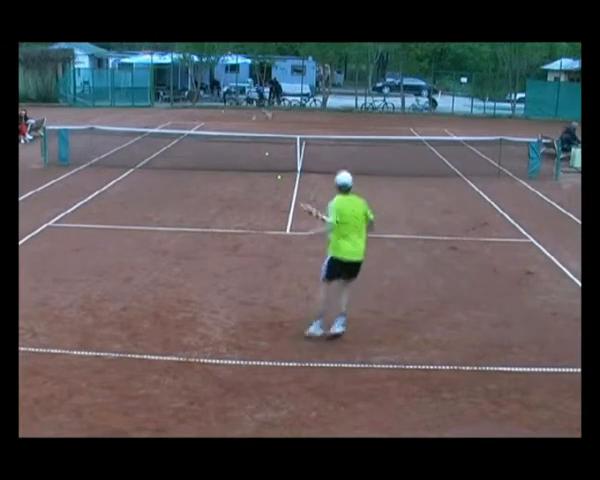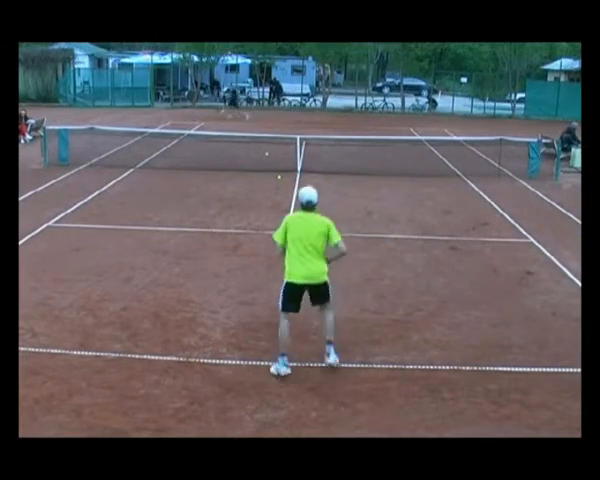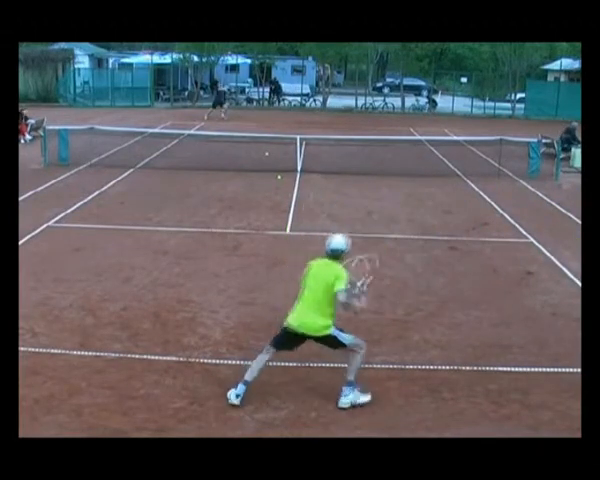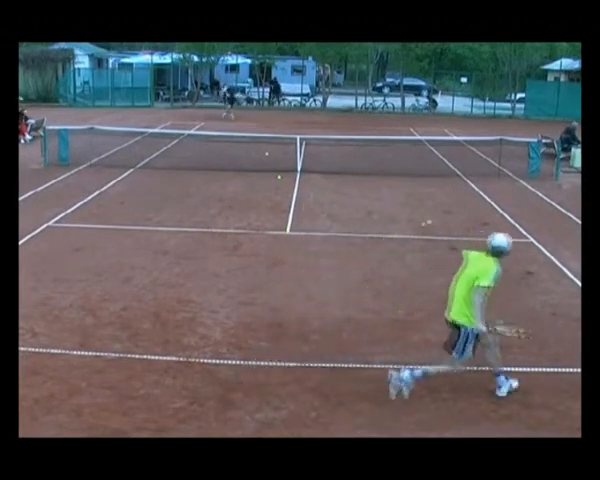
dt=0.5s
person 1, frame 1
left shoulder: (335, 203)
right shoulder: (361, 203)
left elbow: (331, 225)
right elbow: (371, 224)
left hip: (339, 252)
right hip: (357, 254)
left knee: (325, 286)
right knee: (346, 285)
left ankle: (318, 325)
right ankle: (339, 324)
person 1, frame 2
left shoulder: (289, 220)
right shoulder: (326, 223)
left elbow: (280, 249)
right elbow: (342, 249)
right wrist: (327, 259)
left hip: (294, 276)
right hip: (318, 275)
left knee: (284, 317)
right knee: (327, 309)
left ankle: (283, 362)
right ankle: (330, 352)
person 1, frame 3
left shoulder: (313, 264)
right shoulder: (340, 273)
right elbow: (342, 300)
right wrist: (355, 303)
left hip: (295, 323)
right hip: (320, 328)
left knee: (266, 354)
right knee: (359, 348)
left ankle: (239, 391)
right ankle: (348, 393)
person 1, frame 4
left shoulder: (474, 256)
right shoulder: (493, 267)
left elbow: (465, 253)
right elbow: (478, 292)
right wrist: (479, 322)
left hip: (456, 312)
right hip: (465, 319)
left knee: (490, 341)
right knee: (455, 366)
left ankle: (502, 383)
right ankle: (407, 376)
